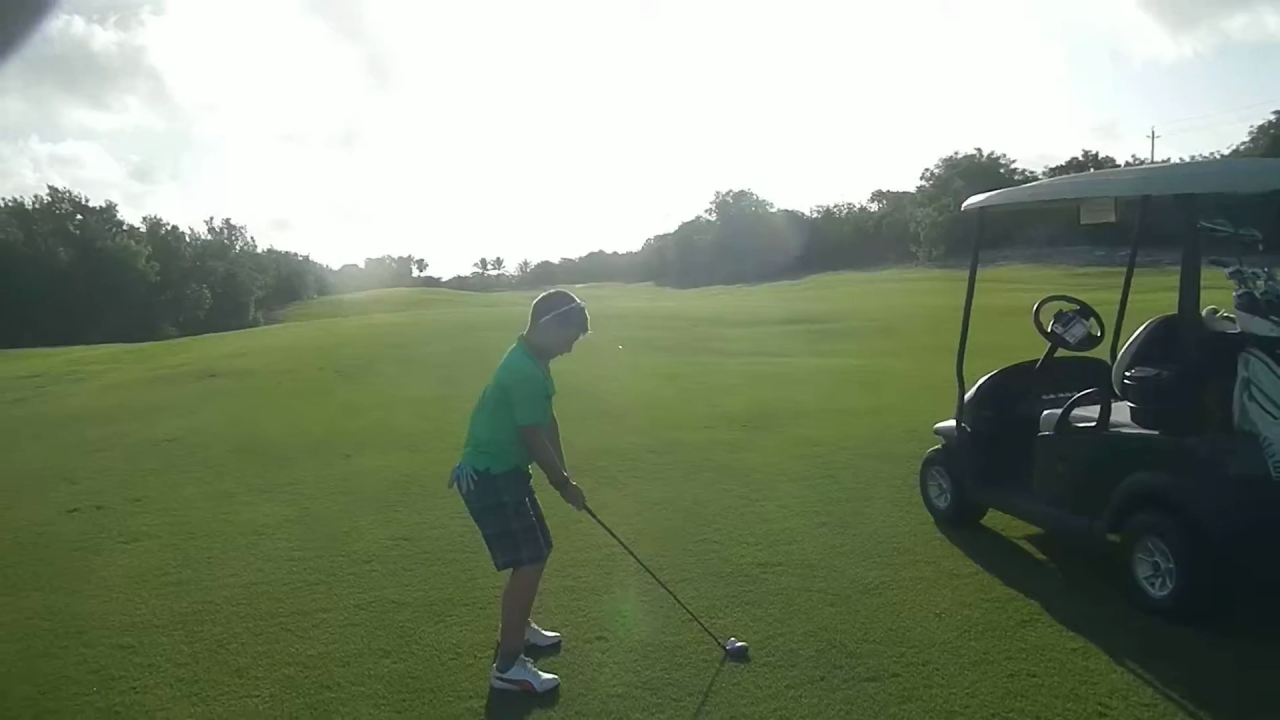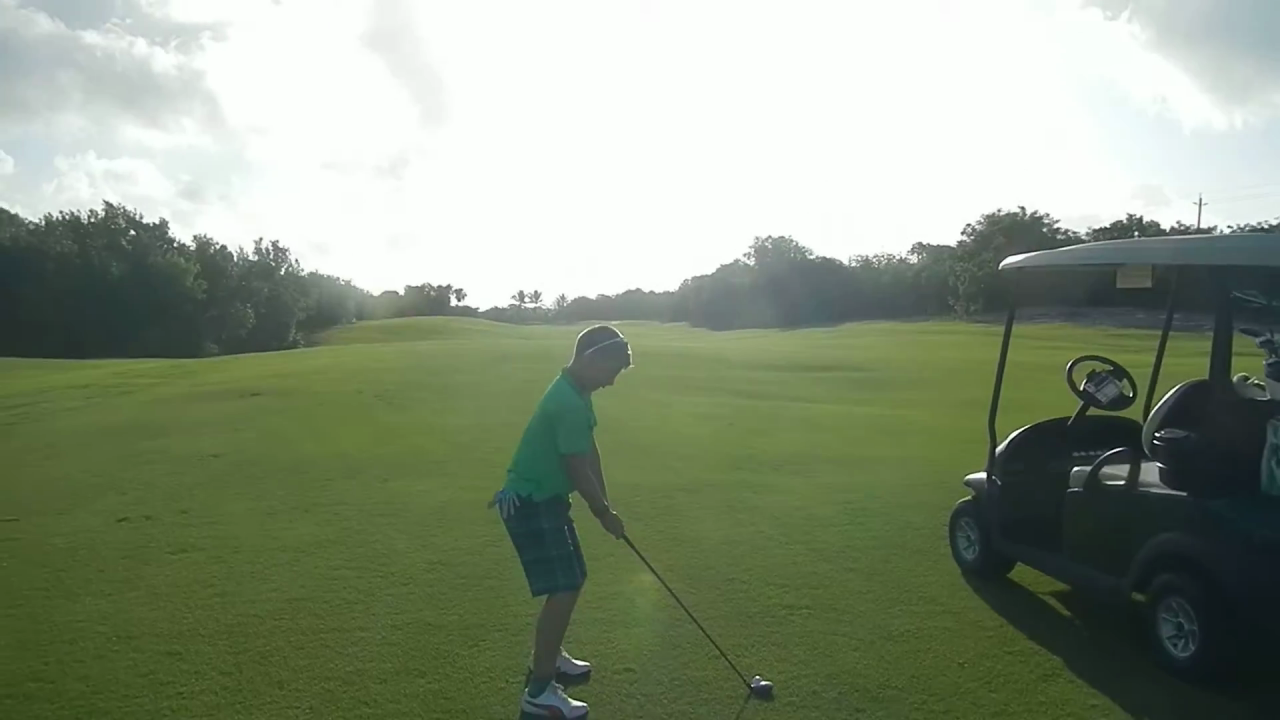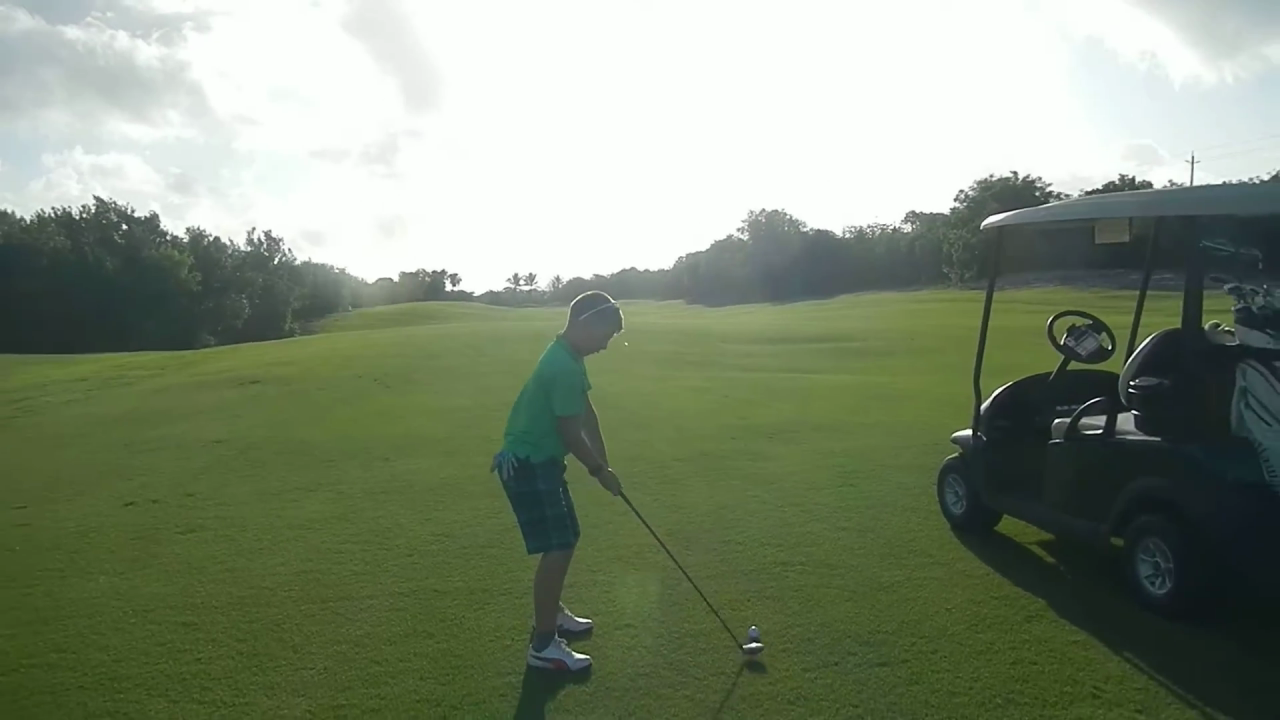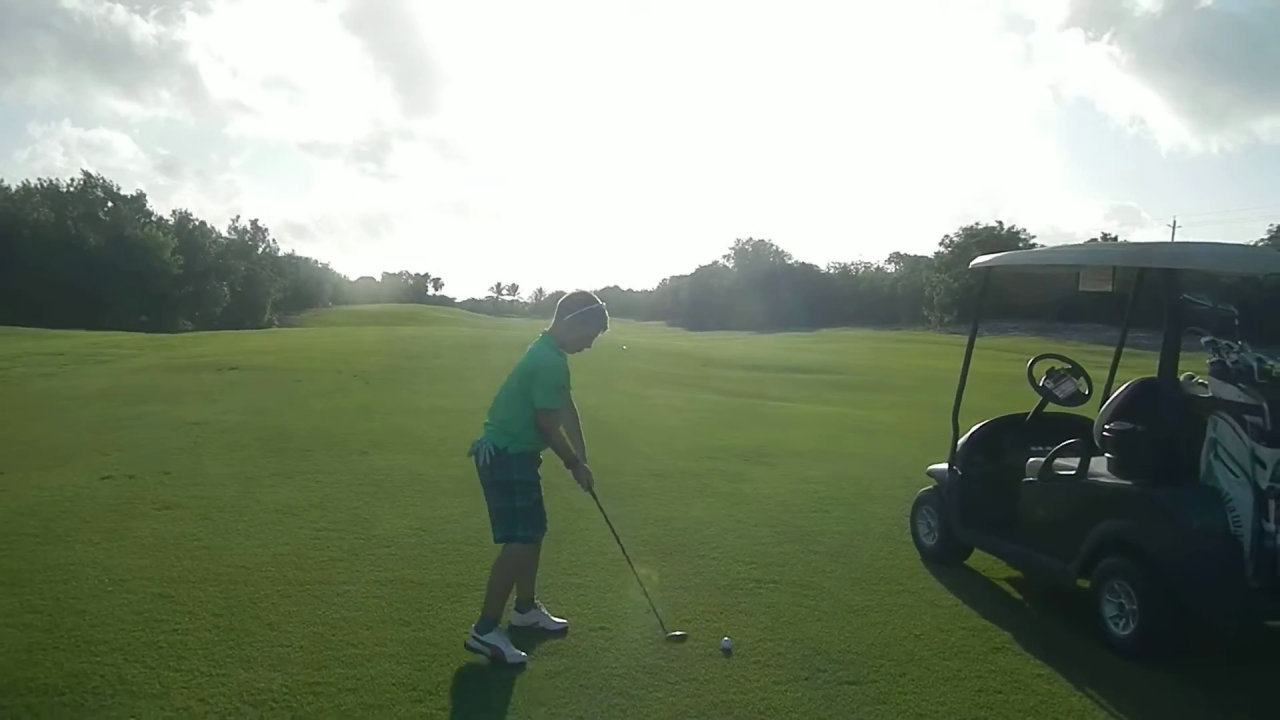
dt=0.4s
person 1, frame 1
left shoulder: (534, 362)
right shoulder: (522, 372)
left elbow: (548, 421)
right elbow: (534, 438)
left wrist: (563, 473)
right wrist: (563, 484)
left hip: (505, 470)
right hip: (489, 477)
left knee: (536, 552)
right knee: (528, 562)
left ankle: (519, 627)
right ankle: (508, 665)
person 1, frame 2
left shoulder: (576, 393)
right shoulder: (567, 403)
left elbow: (590, 452)
right elbow: (577, 467)
left wrist: (605, 504)
right wrist: (604, 513)
left hip: (545, 497)
right hip: (530, 504)
left knee: (573, 580)
right knee: (563, 590)
left ankle: (549, 654)
person 1, frame 3
left shoulder: (570, 358)
right shoulder: (561, 367)
left elbow: (586, 412)
right elbow: (570, 431)
left wrist: (603, 461)
right wrist: (599, 471)
left hip: (541, 460)
right hip: (528, 465)
left knee: (565, 540)
right knee: (557, 548)
left ankle: (551, 611)
right ankle: (543, 644)
person 1, frame 4
left shoulder: (551, 355)
right shoulder: (547, 361)
left elbow: (566, 409)
right elbow: (547, 424)
left wrist: (582, 456)
right wrist: (574, 463)
left hip: (517, 453)
right hip: (505, 455)
left knee: (532, 534)
right knee: (519, 540)
left ankle: (526, 607)
right ankle: (486, 628)
